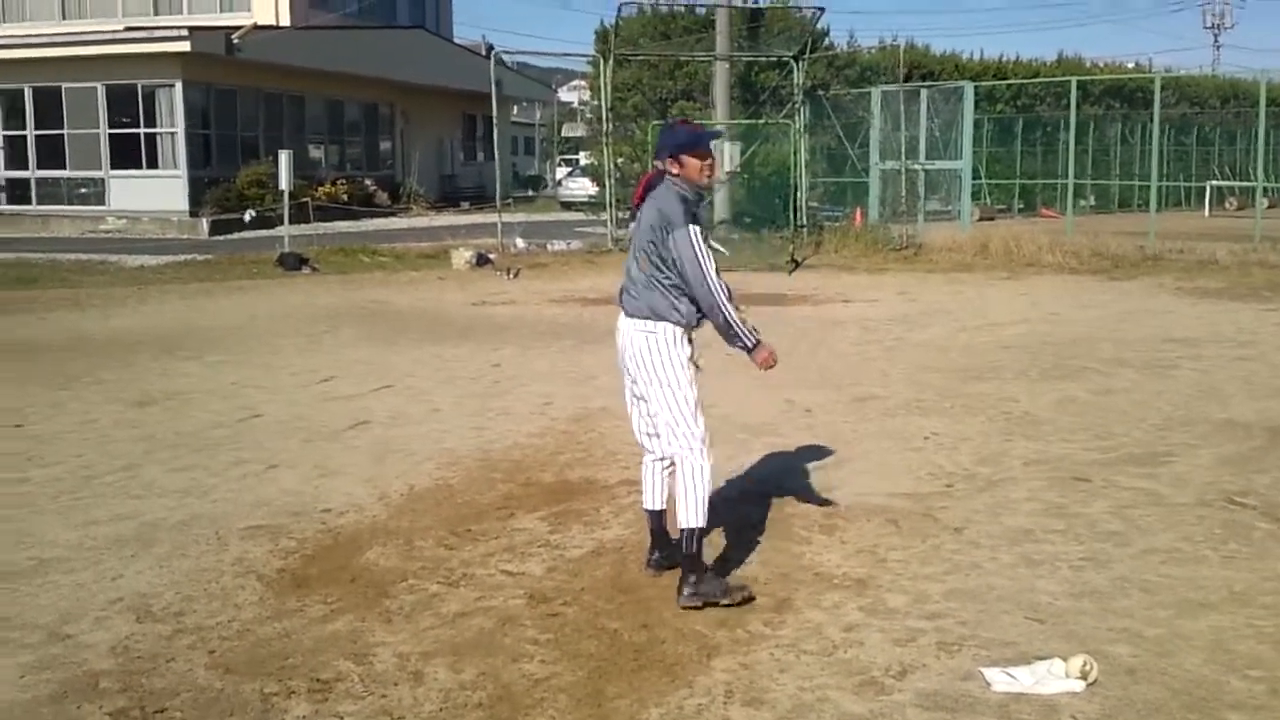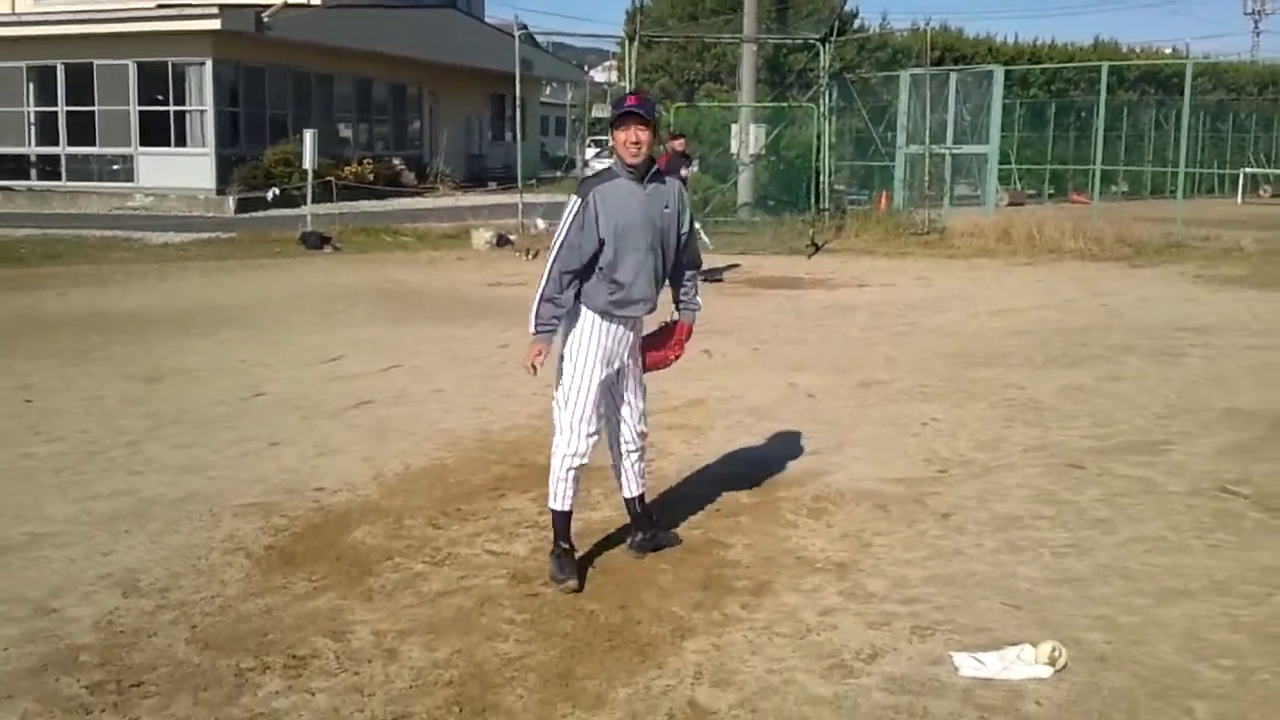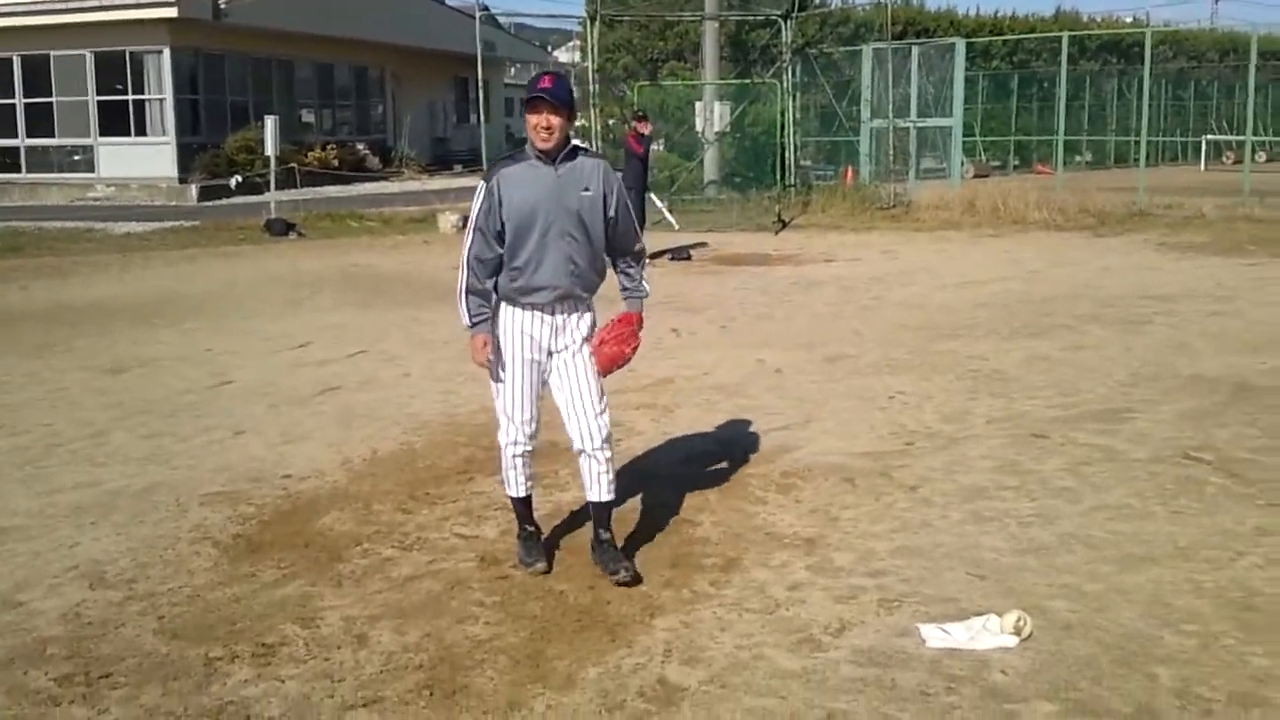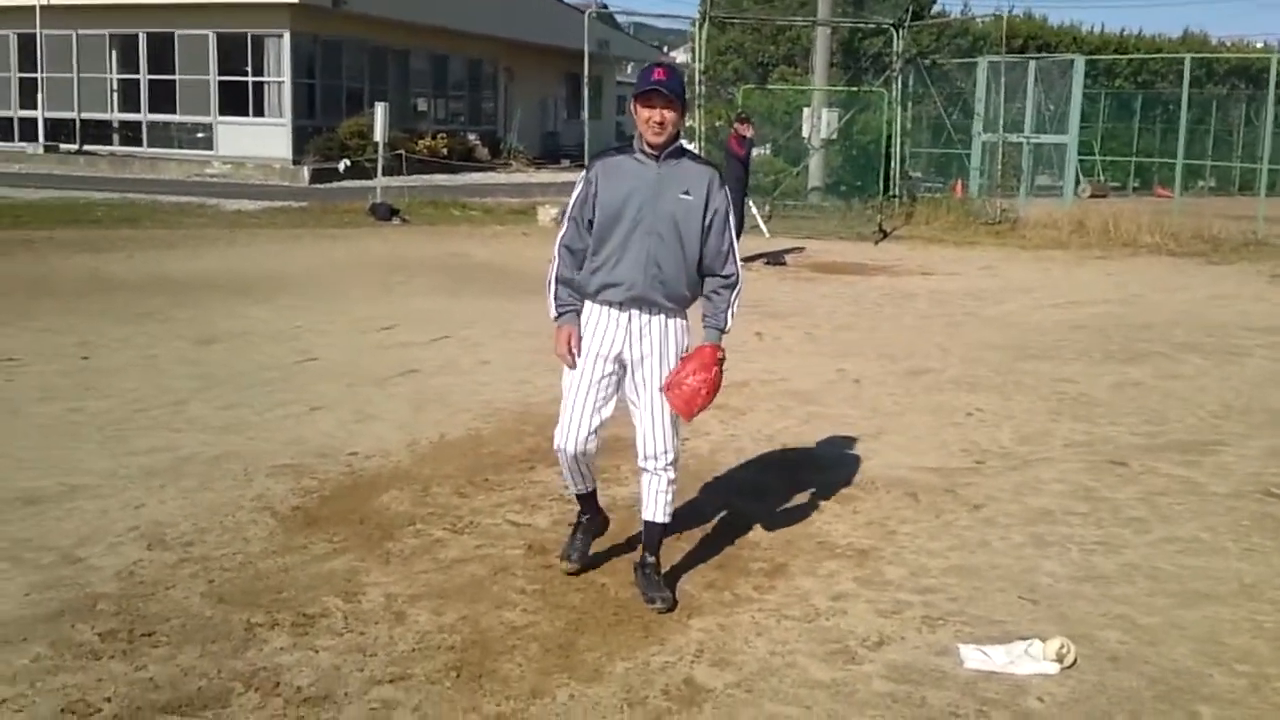
dt=0.5s
person 1, frame 1
left shoulder: (662, 204)
right shoulder: (680, 216)
right elbow: (707, 288)
right wrist: (751, 344)
left hip: (633, 333)
right hip: (661, 339)
left knee: (657, 449)
right knee: (692, 453)
left ankle: (661, 547)
right ankle: (695, 575)
person 1, frame 2
left shoulder: (672, 192)
right shoulder: (594, 194)
left elbow: (684, 259)
right elbow: (562, 264)
left wrist: (687, 310)
right wrist: (542, 331)
left hip: (632, 328)
right hip: (591, 326)
left knee: (630, 435)
right knee: (574, 442)
left ankle: (643, 528)
right ankle: (562, 548)
person 1, frame 3
left shoulder: (597, 173)
right shoulder: (501, 178)
left elbow: (626, 244)
right elbow: (478, 256)
left wrist: (634, 301)
right wrist: (479, 325)
left hip: (575, 321)
right hip: (517, 321)
left knee: (593, 433)
right knee: (517, 434)
left ankle: (603, 539)
right ankle: (527, 530)
person 1, frame 4
left shoulder: (704, 180)
right shoulder: (603, 170)
left elbow: (721, 264)
right elbow: (570, 246)
left wrist: (713, 333)
right wrist: (564, 314)
left hip: (663, 327)
right hip: (598, 319)
left knee: (658, 453)
right knee: (572, 438)
left ankle: (648, 562)
right ankle: (589, 517)
